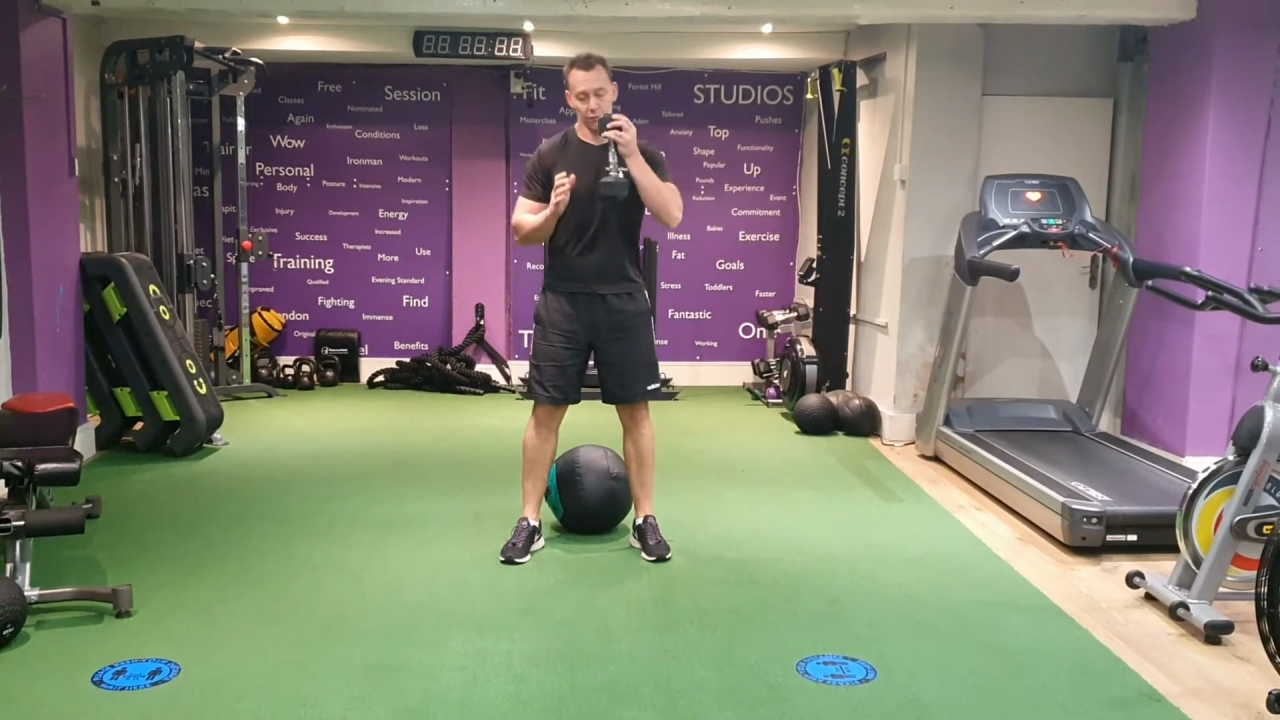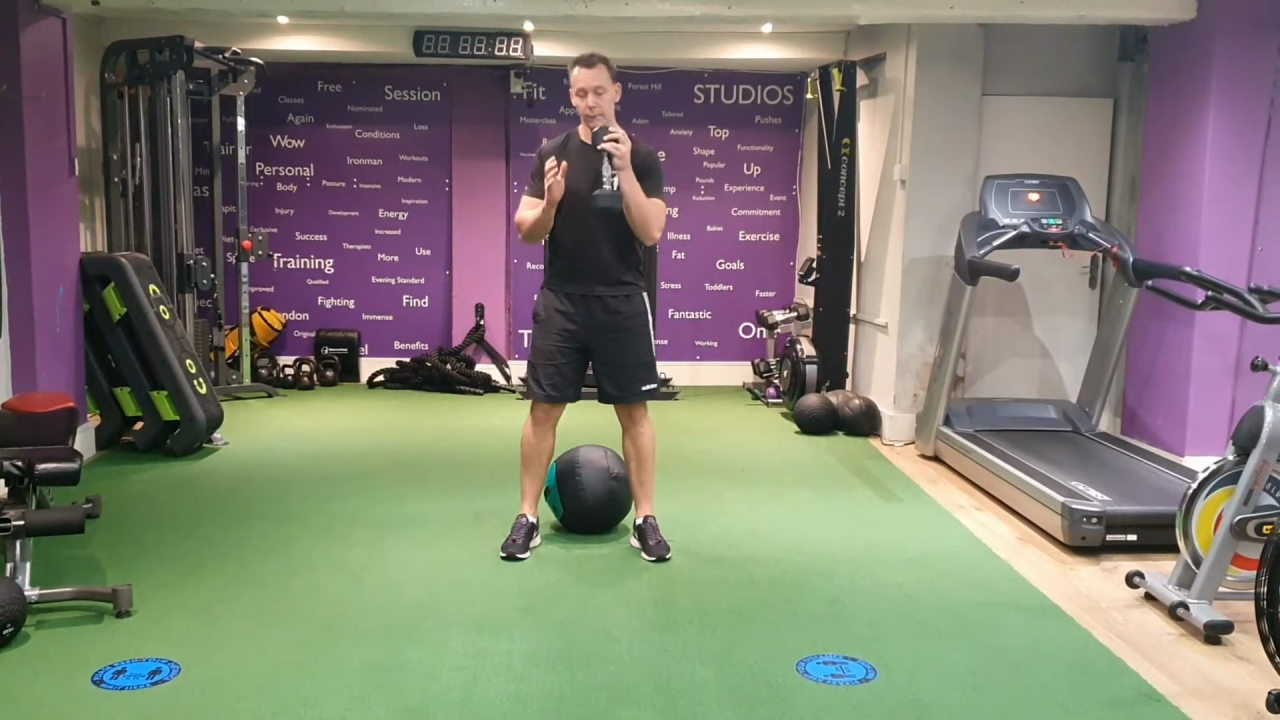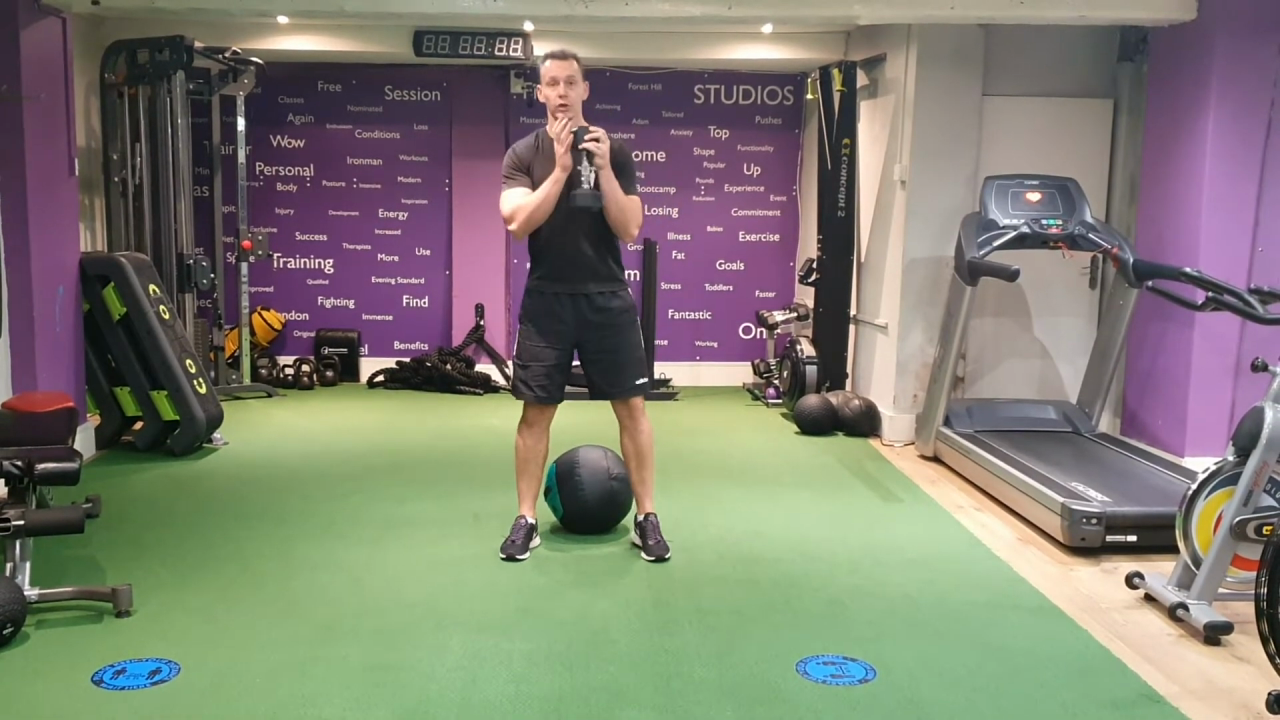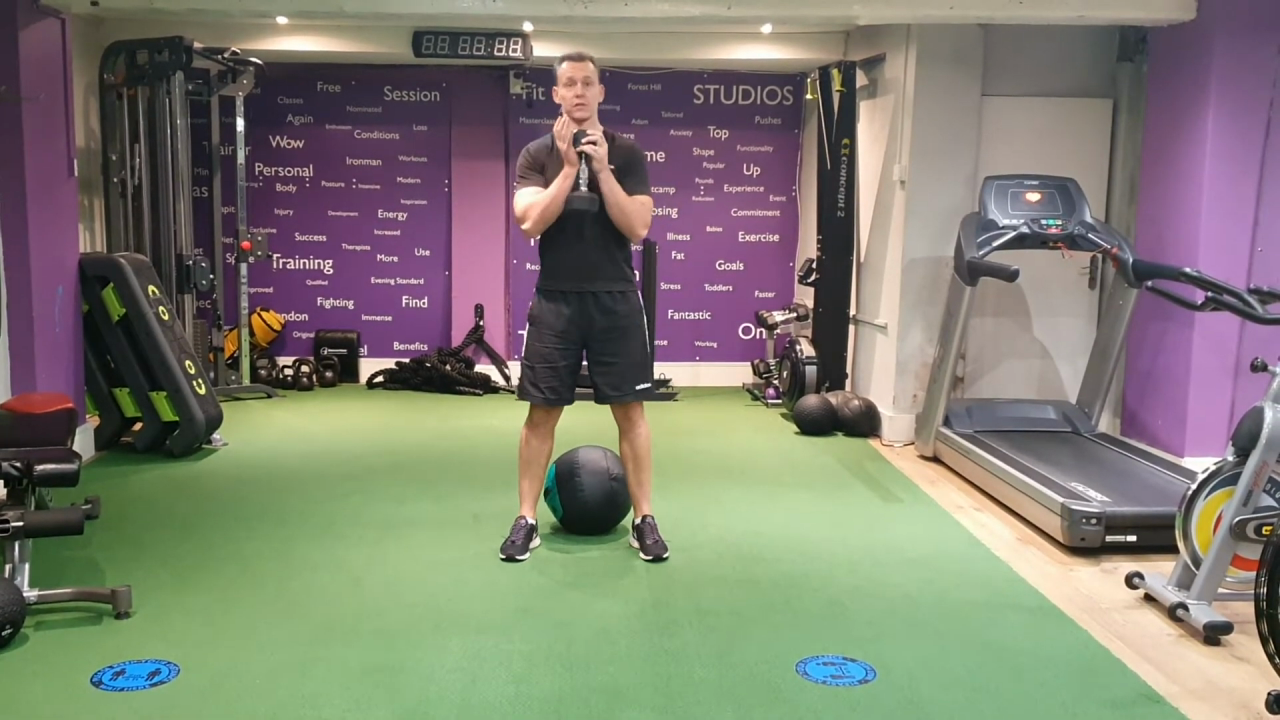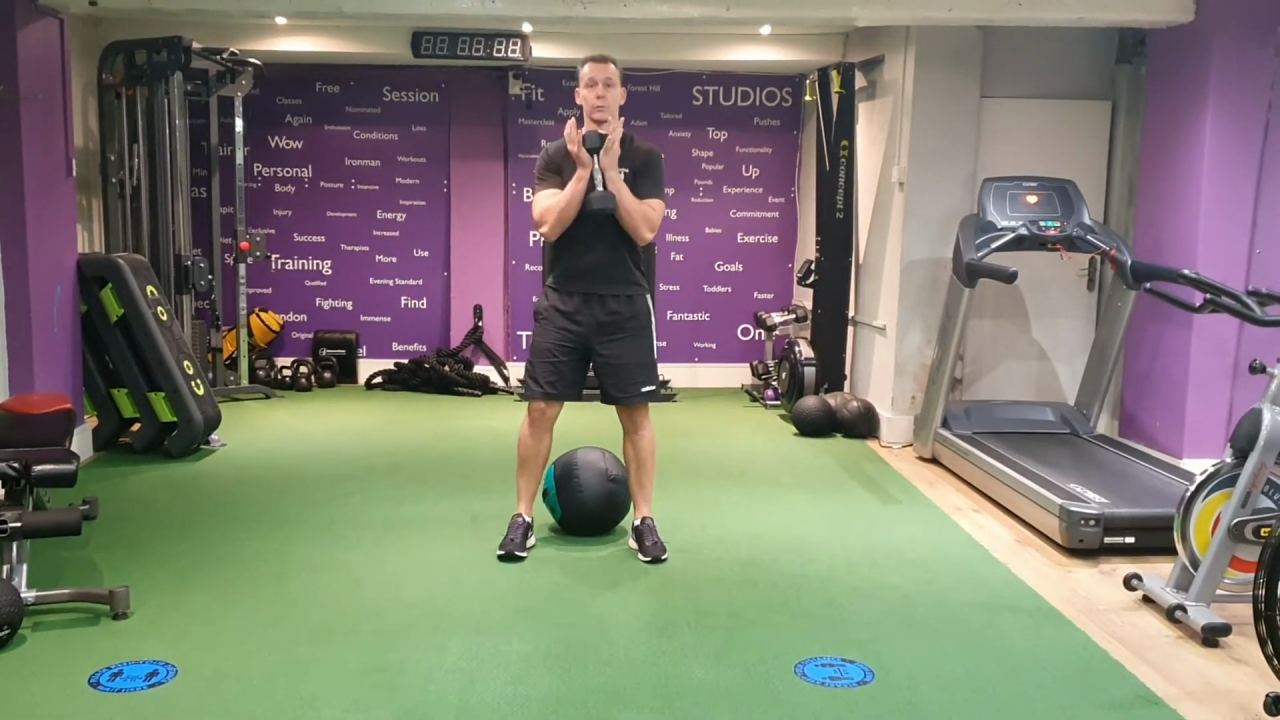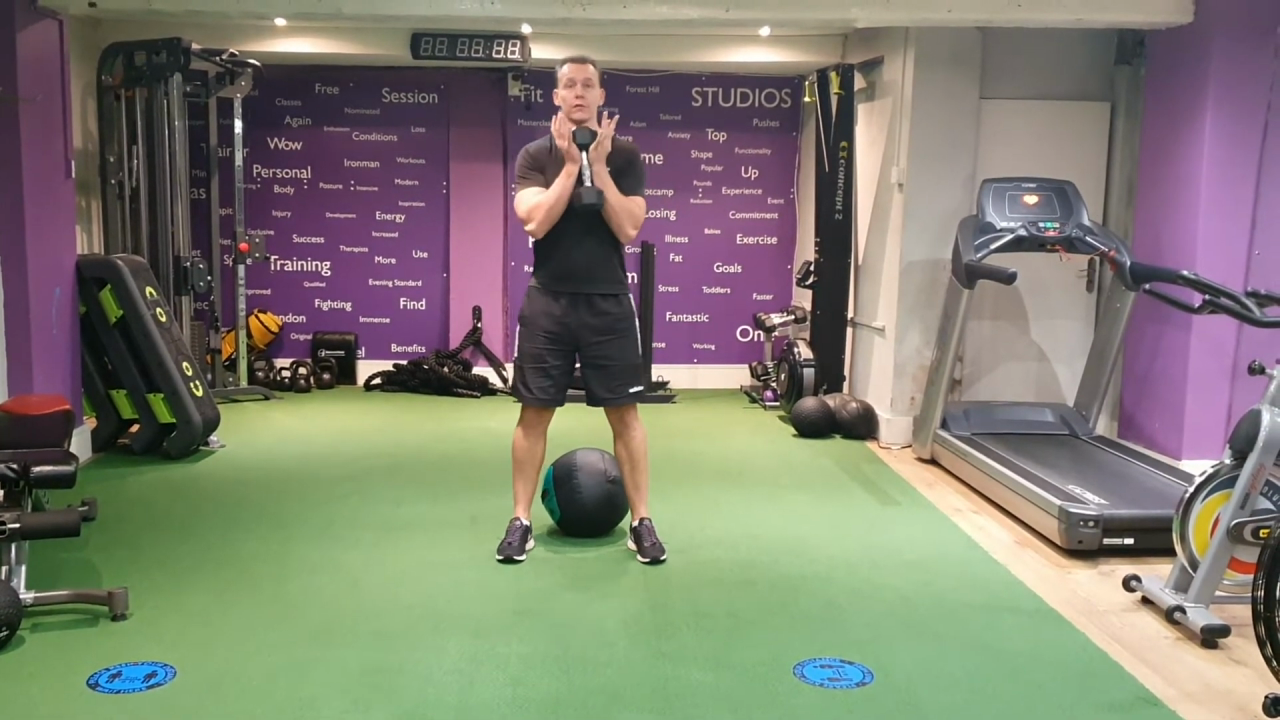
dt=0.3s
person 1, frame 1
left shoulder: (640, 151)
right shoulder: (549, 154)
left elbow: (672, 215)
right elbow: (522, 231)
left wrist: (632, 155)
right wrist: (554, 210)
left hip: (624, 299)
right hip: (563, 299)
left knee: (635, 410)
right knee: (546, 411)
left ankle: (644, 520)
right ankle: (530, 522)
person 1, frame 2
left shoulder: (642, 156)
right shoulder: (551, 154)
left elbow: (651, 233)
right elbow: (526, 232)
left wrist: (624, 169)
right wrist: (552, 199)
left hip: (622, 300)
right hip: (561, 300)
left knee: (635, 411)
right knee: (544, 409)
left ankle: (644, 520)
right ankle: (528, 519)
person 1, frame 3
left shoulder: (615, 153)
right shoulder: (524, 153)
left elbow: (629, 229)
right elbow: (517, 223)
left wrist: (603, 167)
right wrist: (561, 169)
left hip: (607, 297)
right hip: (546, 299)
left knee: (632, 406)
right knee: (536, 411)
left ankle: (646, 518)
right ankle: (526, 520)
person 1, frame 4
left shoulder: (626, 153)
right shoulder: (537, 153)
left elbow: (638, 227)
right elbow: (530, 222)
left wrist: (601, 168)
right wrist: (569, 166)
left hip: (615, 299)
right hip: (556, 300)
left knee: (630, 410)
right knee: (542, 411)
left ankle: (643, 520)
right ankle: (526, 520)
person 1, frame 5
left shoulder: (645, 156)
right shoulder: (555, 155)
left elbow: (646, 231)
right elbow: (548, 226)
left wrist: (611, 171)
right wrist: (582, 169)
left hip: (624, 302)
right hip: (563, 300)
left knee: (636, 412)
right knee: (541, 409)
left ankle: (643, 521)
right ankle: (523, 518)
person 1, frame 6
left shoulder: (624, 155)
right shoulder: (535, 154)
left elbow: (627, 228)
right elbow: (534, 222)
left wrist: (597, 166)
right wrist: (571, 164)
left hip: (608, 301)
right hip: (549, 300)
left knee: (625, 412)
right knee: (535, 411)
left ankle: (640, 522)
right ankle: (521, 521)
